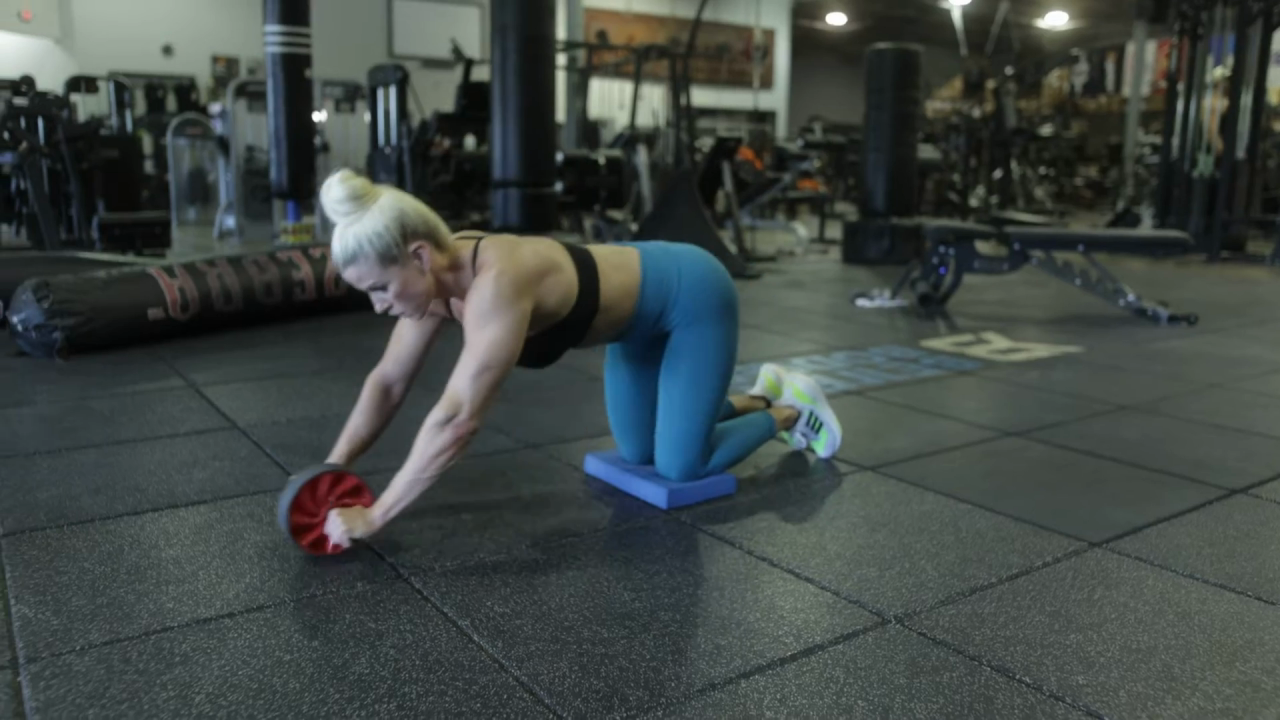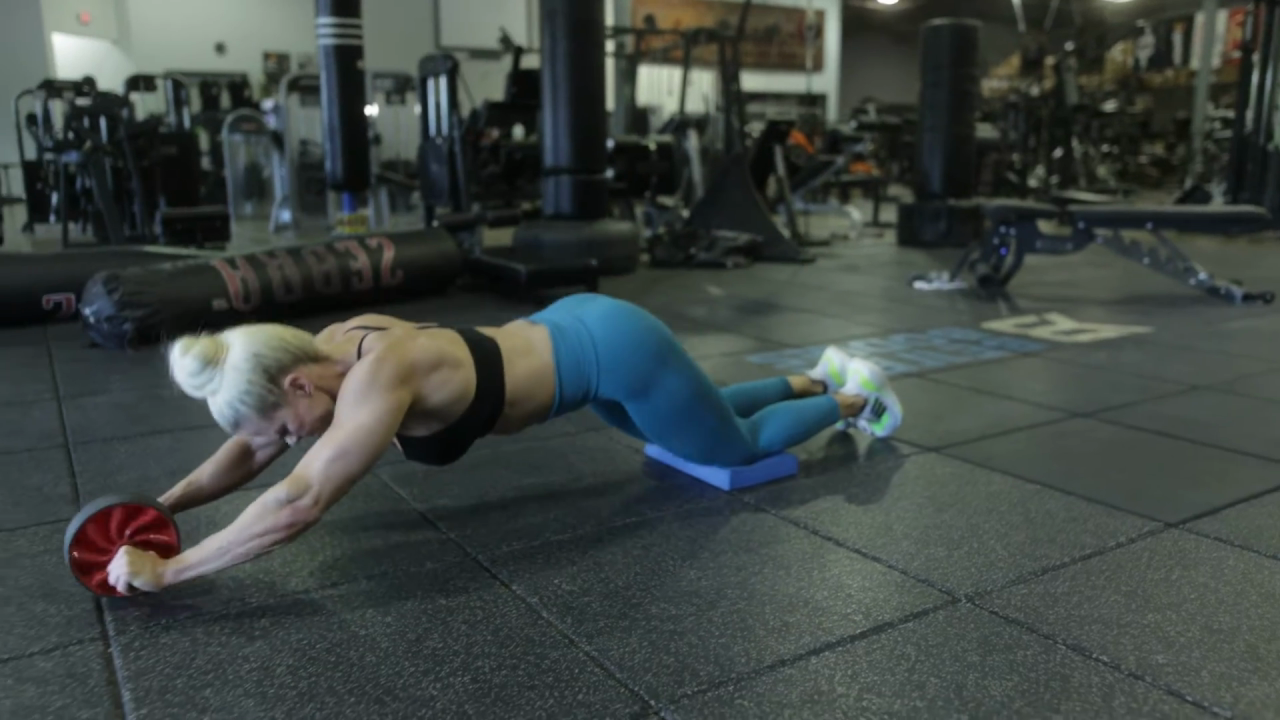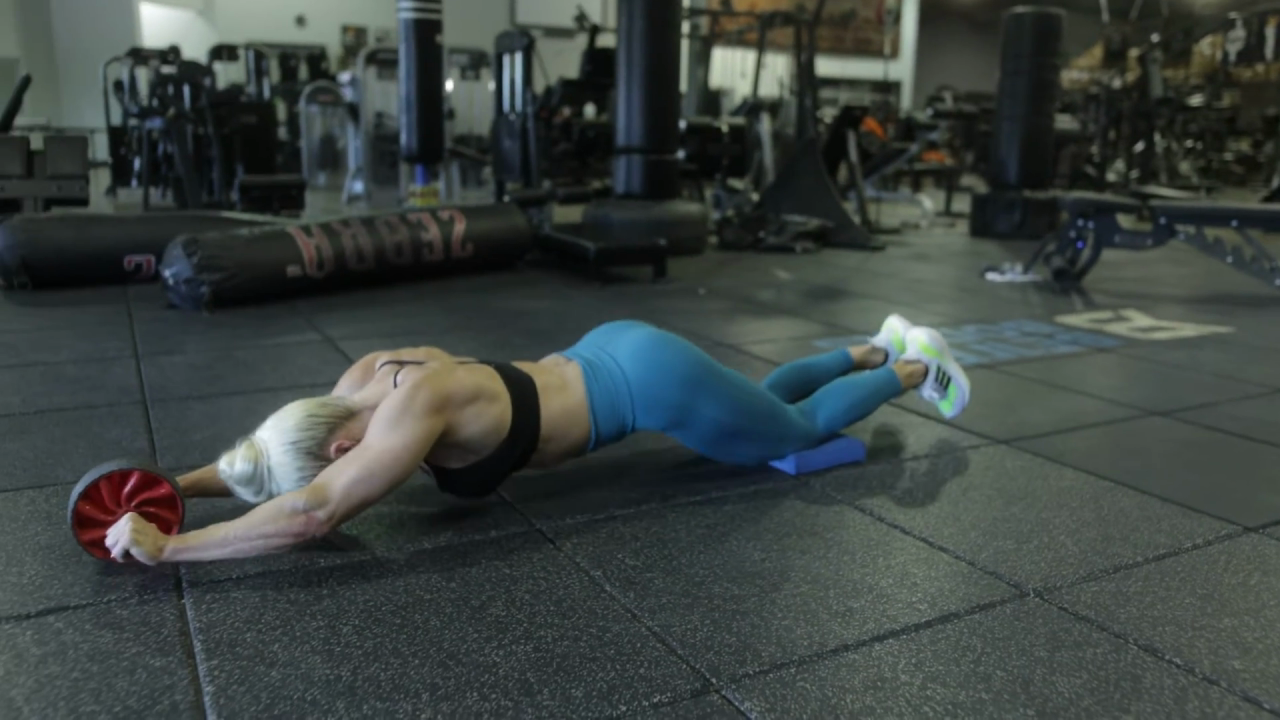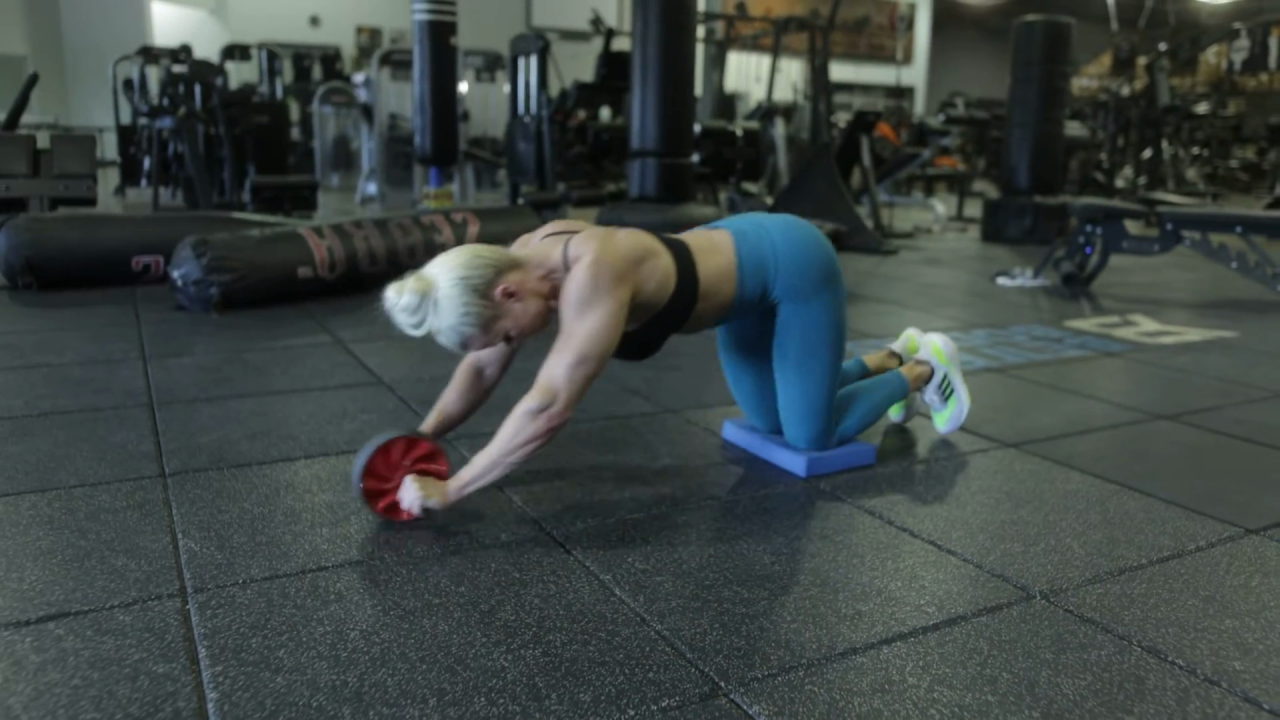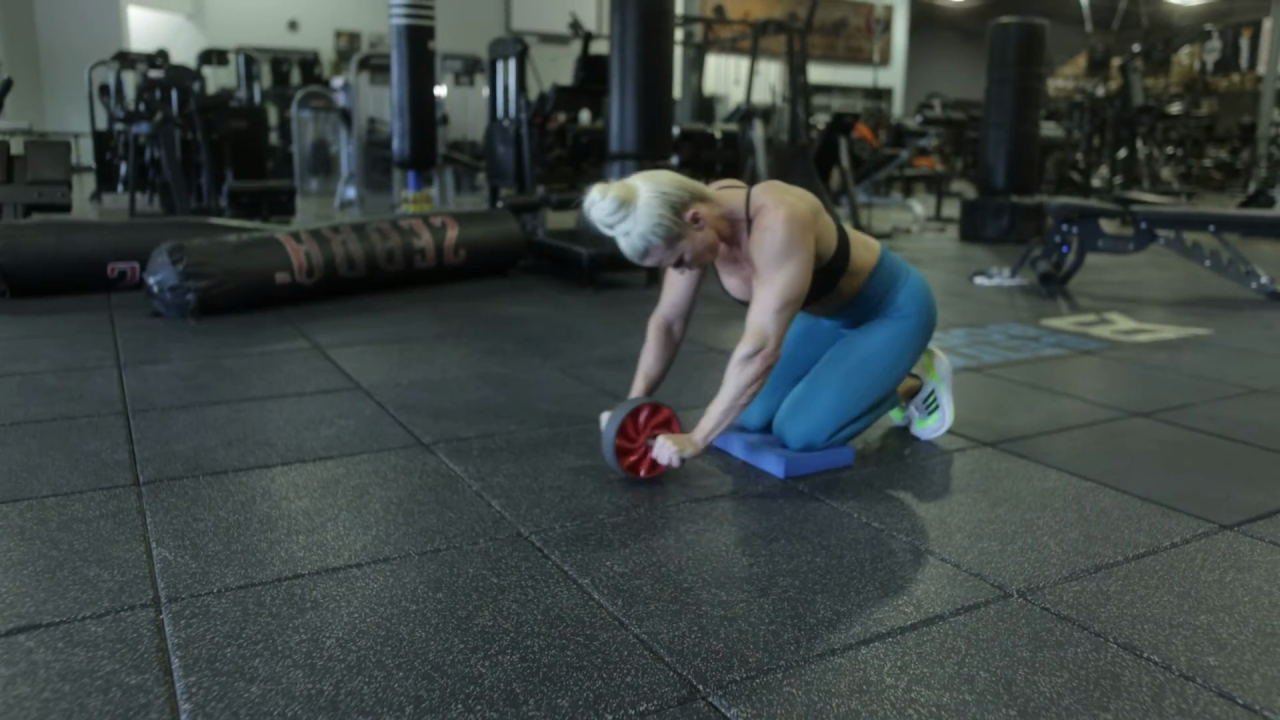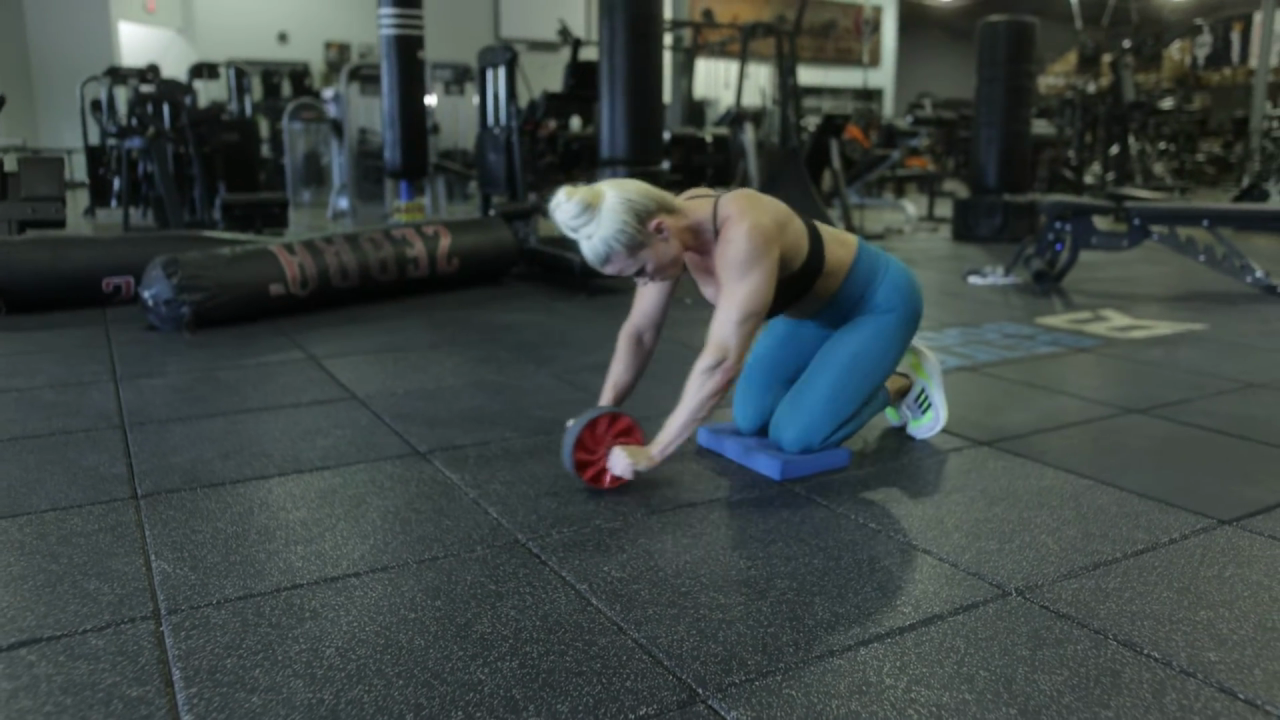
dt=0.7s
person 1, frame 1
left shoulder: (498, 281)
right shoulder: (435, 272)
left elbow: (456, 419)
right elbow: (387, 382)
left wrist: (371, 518)
right wrist: (331, 472)
left hip: (690, 295)
right hip: (642, 304)
left knee: (681, 469)
right knee: (639, 455)
left ankle: (790, 412)
right ankle: (758, 397)
person 1, frame 2
left shoulder: (379, 376)
right shoulder: (332, 350)
left elbow: (296, 505)
right elbow: (249, 446)
left wrist: (163, 569)
right wrist: (162, 504)
left hip: (613, 350)
right hip: (575, 331)
left knee: (738, 449)
right knee: (705, 415)
left ankle: (853, 399)
right ankle: (813, 378)
person 1, frame 3
left shoulder: (411, 409)
right shoulder: (369, 377)
left elbow: (308, 515)
right elbow: (282, 455)
left wrist: (167, 545)
right wrist: (178, 482)
left hip: (650, 383)
right hip: (613, 355)
left knee: (800, 432)
right knee: (762, 400)
left ankle: (913, 365)
right ankle: (873, 350)
person 1, frame 4
left shoulder: (591, 274)
right shoulder: (520, 262)
left elbow: (546, 410)
right elbow: (479, 369)
left wrist: (449, 491)
right wrist: (421, 439)
left hip: (795, 267)
right hip: (745, 269)
left knee: (809, 437)
right knee: (769, 425)
left ankle: (922, 372)
right ankle: (891, 359)
person 1, frame 5
left shoulder: (778, 221)
right shoulder: (698, 212)
left elbow: (760, 350)
right elbow: (668, 322)
left wrist: (695, 439)
left hip: (895, 310)
right hip: (831, 314)
left knee: (798, 433)
right knee: (751, 420)
left ankle: (910, 384)
right ankle: (872, 368)
person 1, frame 6
left shoulder: (744, 235)
right shoulder: (670, 226)
left elbow: (722, 363)
right elbow: (639, 331)
left wrist: (652, 453)
left hip: (879, 301)
right hip: (817, 306)
left knee: (796, 437)
right knee: (749, 423)
left ankle: (900, 383)
right ankle: (878, 367)
